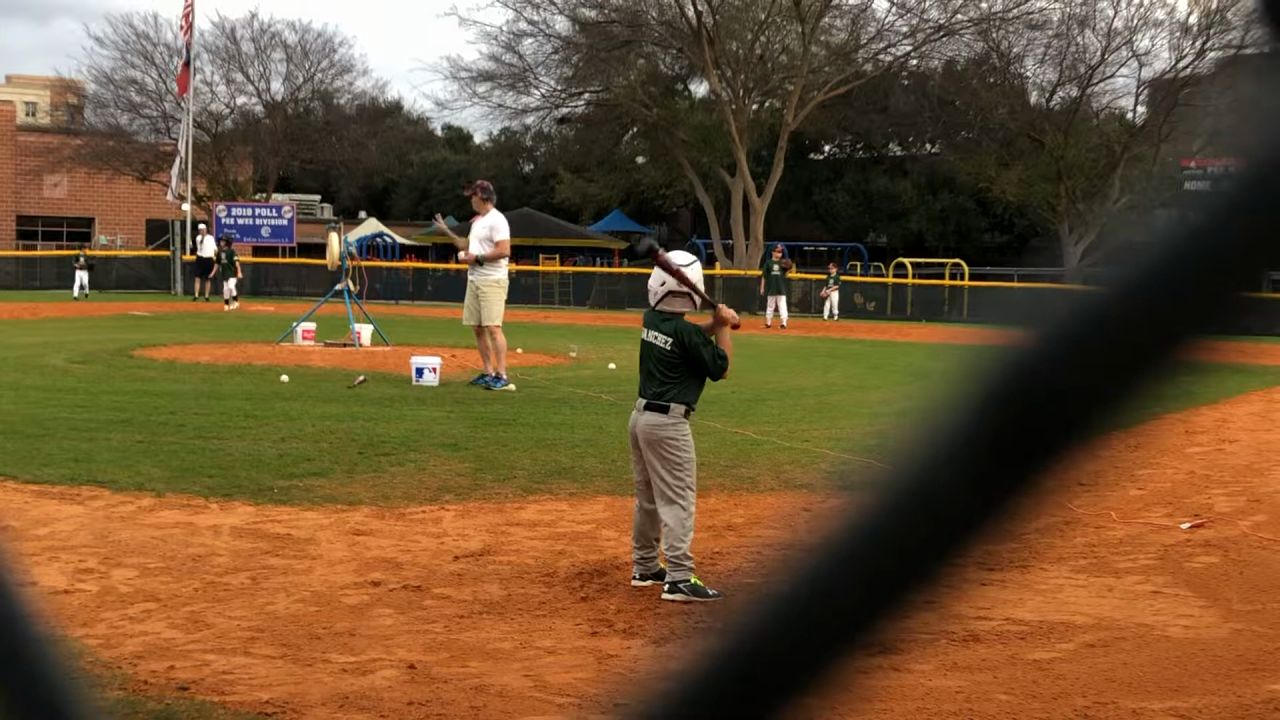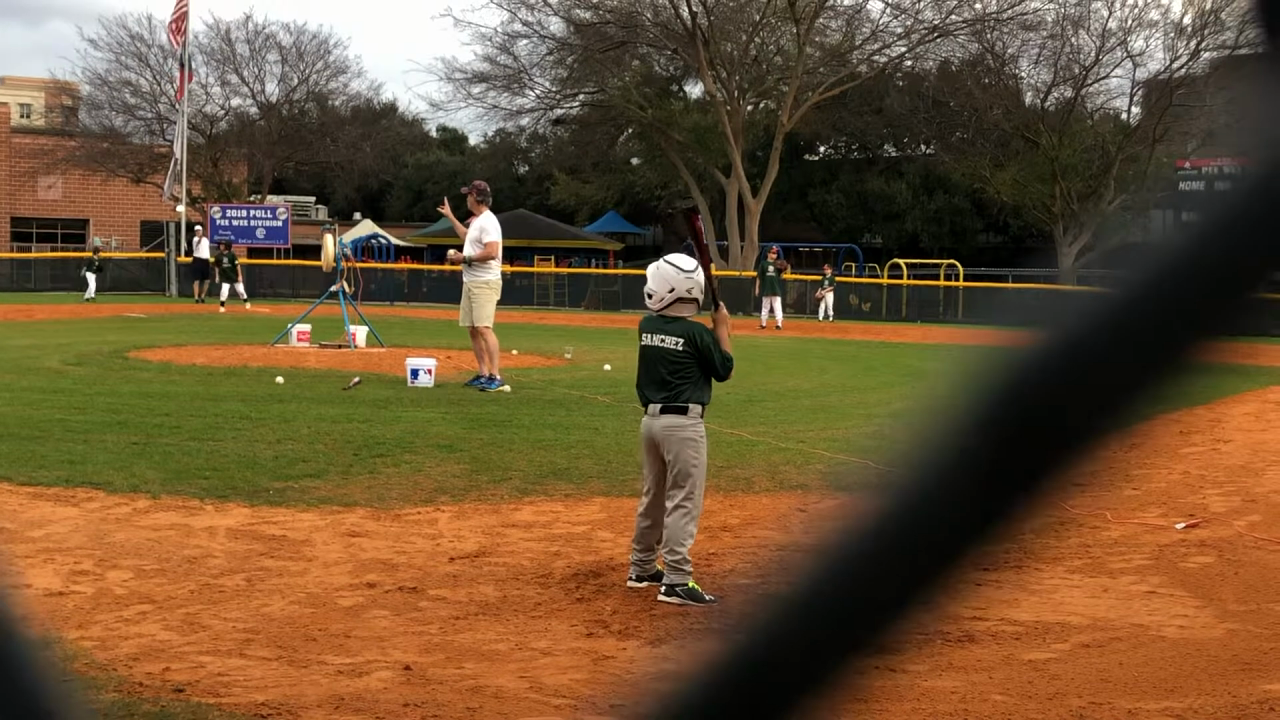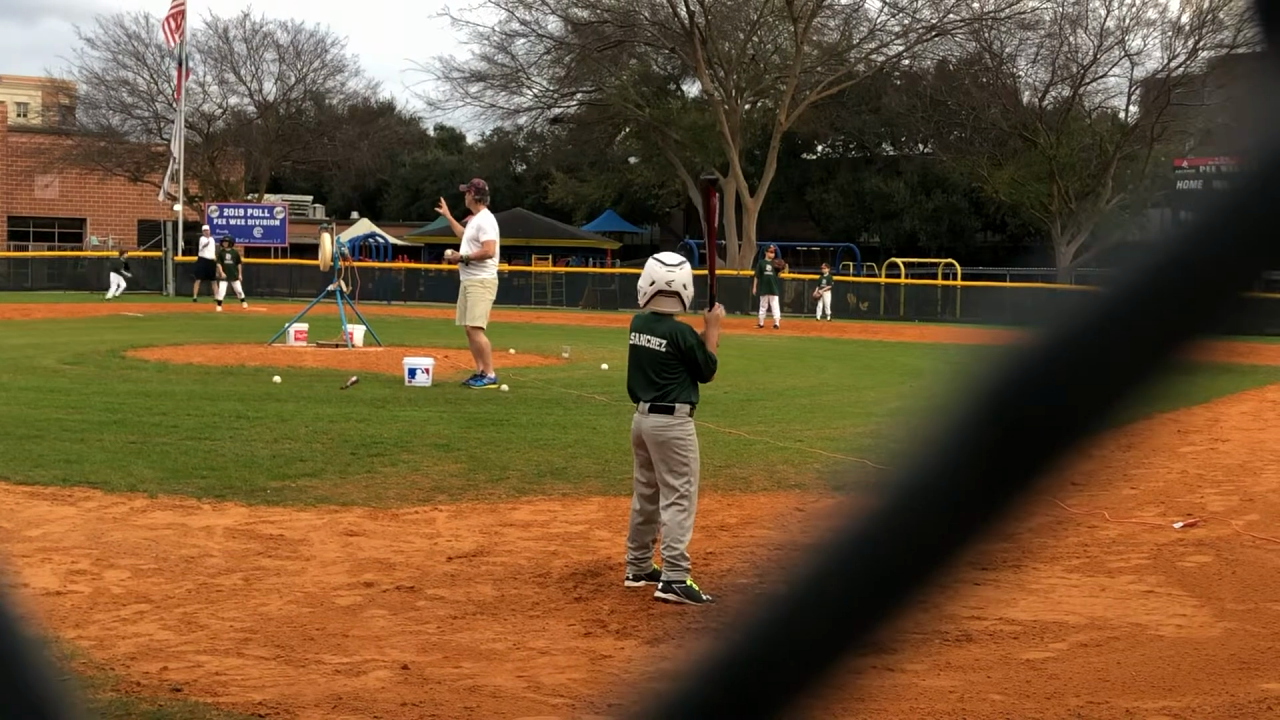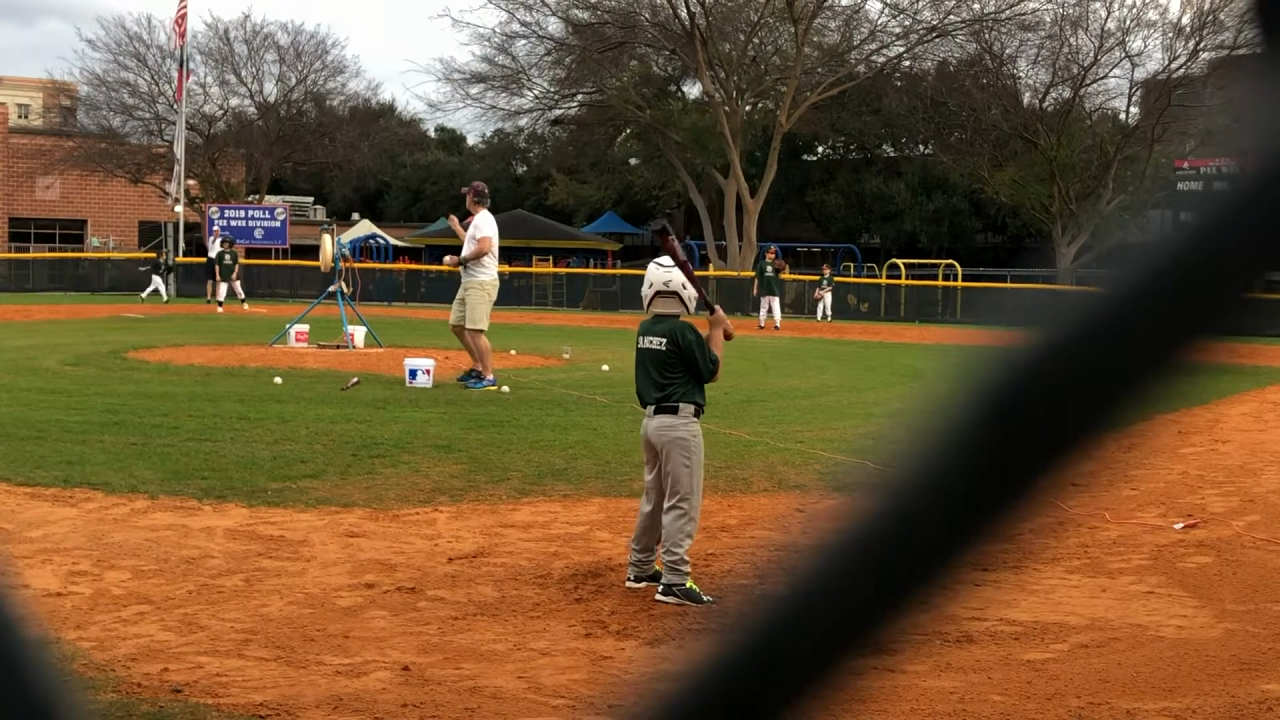
dt=0.5s
person 1, frame 1
left shoulder: (651, 318)
right shoulder: (686, 331)
right elbow: (720, 369)
left wrist: (716, 324)
right wrist: (722, 328)
left hip: (641, 416)
right hip: (668, 422)
left knee: (647, 497)
right knee: (678, 500)
left ankle: (644, 567)
right ankle: (679, 579)
person 1, frame 2
left shoulder: (646, 326)
right shoulder: (696, 332)
right elbow: (725, 370)
left wrist: (714, 331)
right wrist: (721, 327)
left hip: (651, 421)
right hip: (683, 425)
left knee: (652, 498)
right knee: (683, 503)
left ankle: (642, 568)
right ankle: (676, 582)
person 1, frame 3
left shoulder: (638, 324)
right shoulder: (680, 331)
right elbow: (708, 372)
left wrist: (704, 334)
right wrist: (713, 329)
left hip: (642, 417)
right hip: (673, 422)
left knee: (646, 496)
right knee: (679, 499)
left ankle: (638, 567)
right ankle: (674, 579)
person 1, frame 4
left shoulder: (645, 329)
right shoulder: (682, 330)
right elbow: (711, 372)
left wrist: (711, 334)
right wrist: (716, 330)
left hip: (652, 420)
right hip: (679, 424)
left knee: (654, 498)
right knee: (681, 502)
left ankle: (640, 568)
right ankle: (674, 582)
person 2, frame 1
left shoulder: (496, 219)
right shoulder: (477, 221)
left elbow: (504, 250)
right elbow: (469, 245)
left wrist: (476, 258)
right wrist: (447, 231)
left hip: (492, 282)
right hip: (474, 281)
left knee: (493, 328)
right knee: (477, 328)
left ankle: (502, 376)
right ankle: (488, 373)
person 2, frame 2
left shoulder: (487, 221)
right shoulder: (476, 221)
left elbow: (491, 253)
left wrist: (464, 258)
right wrist: (450, 216)
left hip: (485, 282)
right hip: (470, 282)
left knee: (484, 329)
right knee: (472, 330)
left ankle: (495, 377)
right ankle: (483, 374)
person 2, frame 3
left shoulder: (485, 220)
right shoulder: (474, 219)
left elbow: (489, 252)
left wrist: (462, 257)
right wrist: (448, 216)
left hip: (482, 282)
right hip: (468, 281)
left knee: (475, 329)
right knee: (469, 329)
left ankle: (490, 375)
right ankle: (480, 373)
person 2, frame 4
left shoulder: (482, 219)
right shoulder: (478, 220)
left elbow: (484, 248)
left wrist: (460, 260)
right wrist: (457, 227)
left hip: (482, 283)
right hip: (469, 283)
left knee: (476, 331)
right knee: (457, 326)
left ankle: (488, 377)
right ankle: (477, 368)
